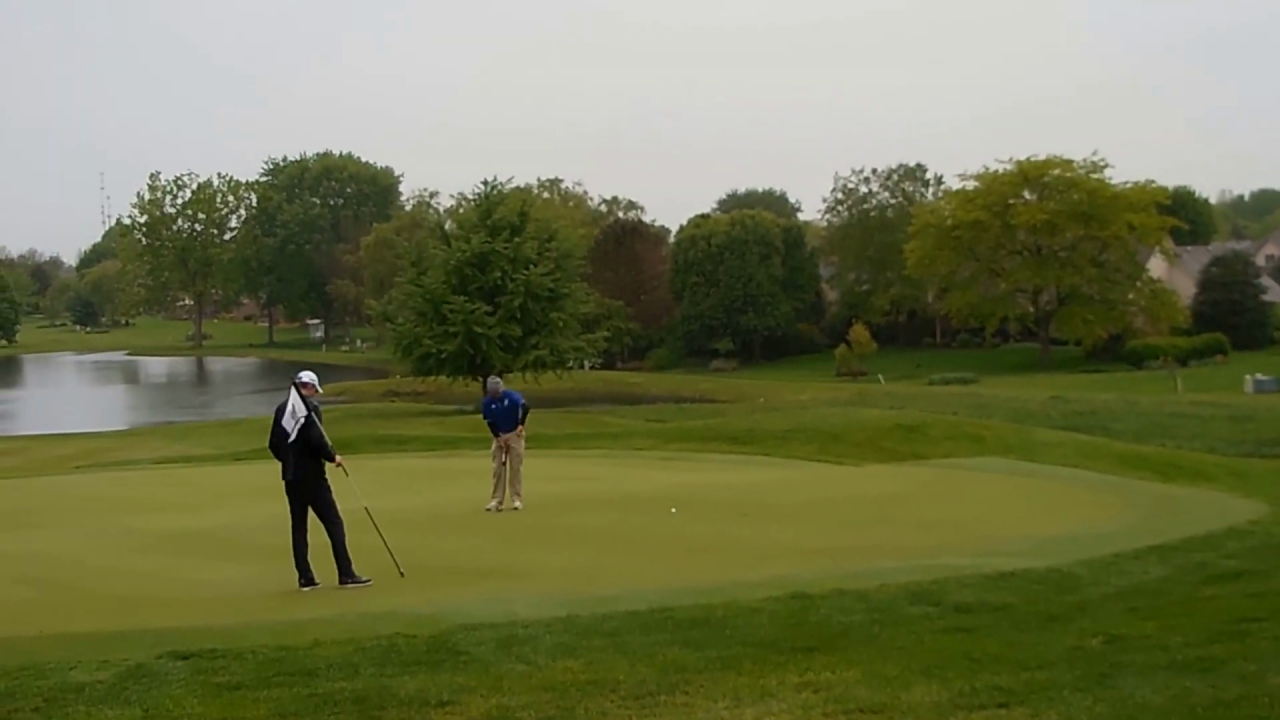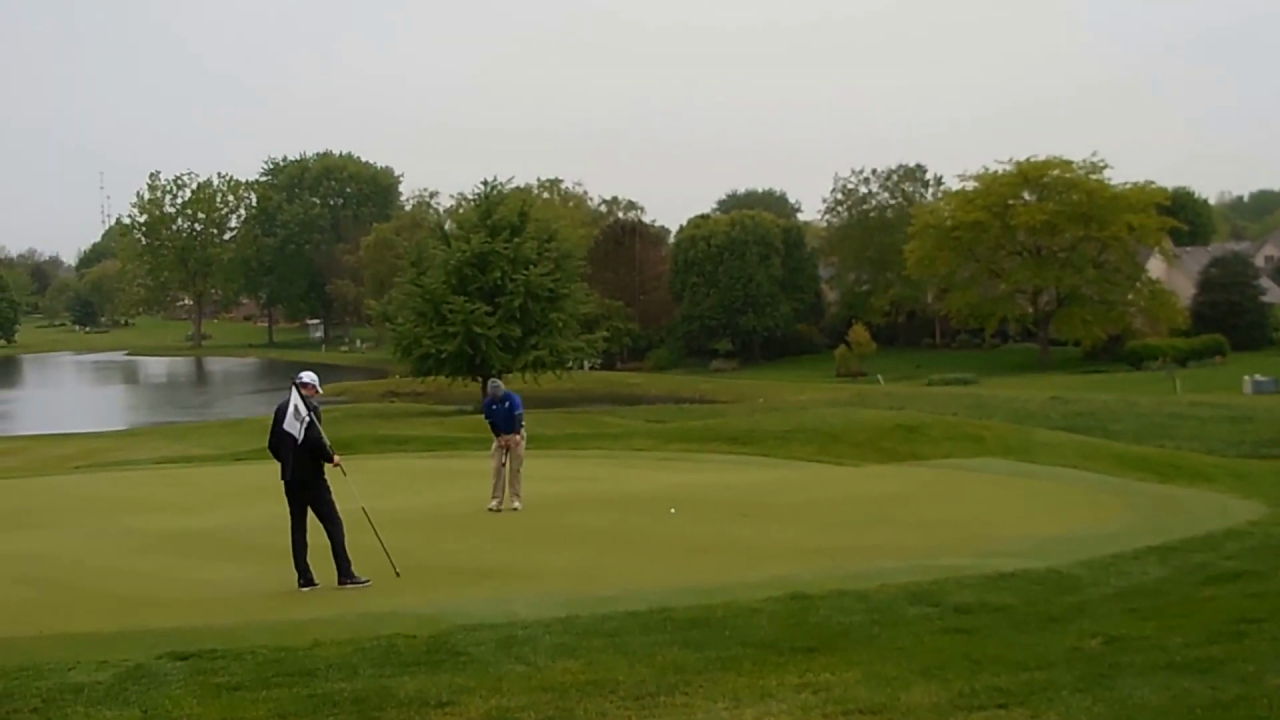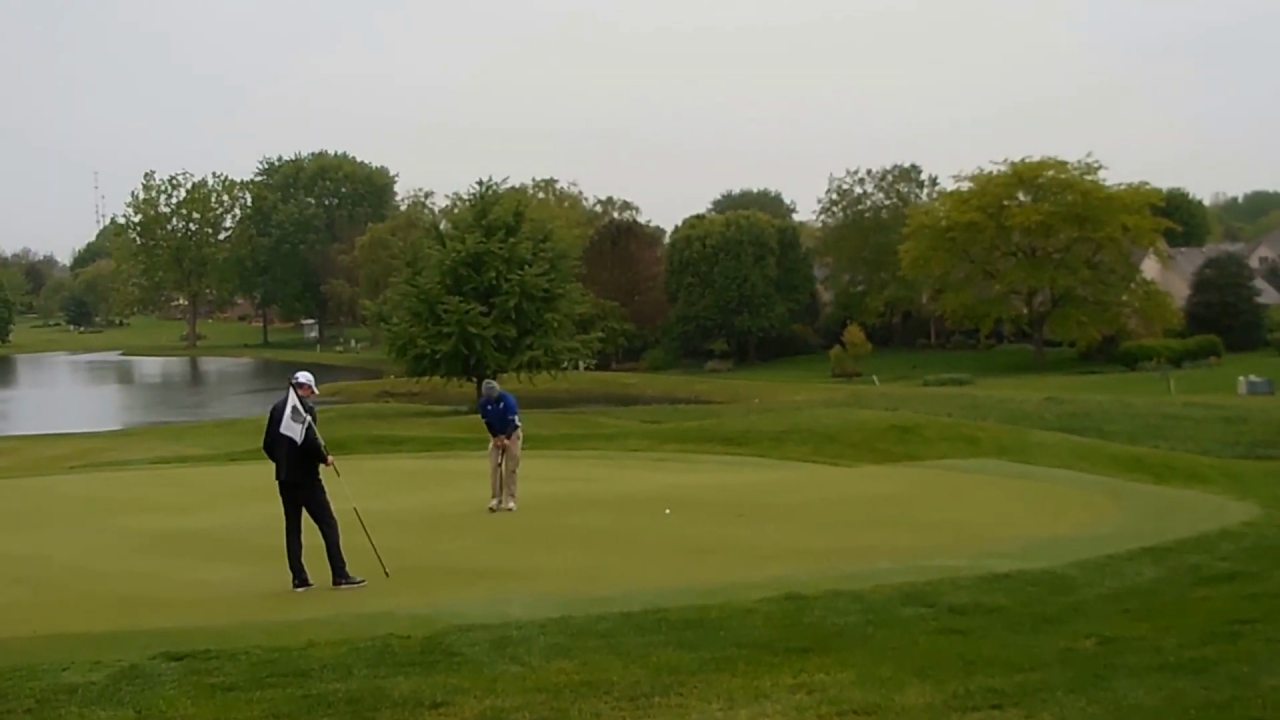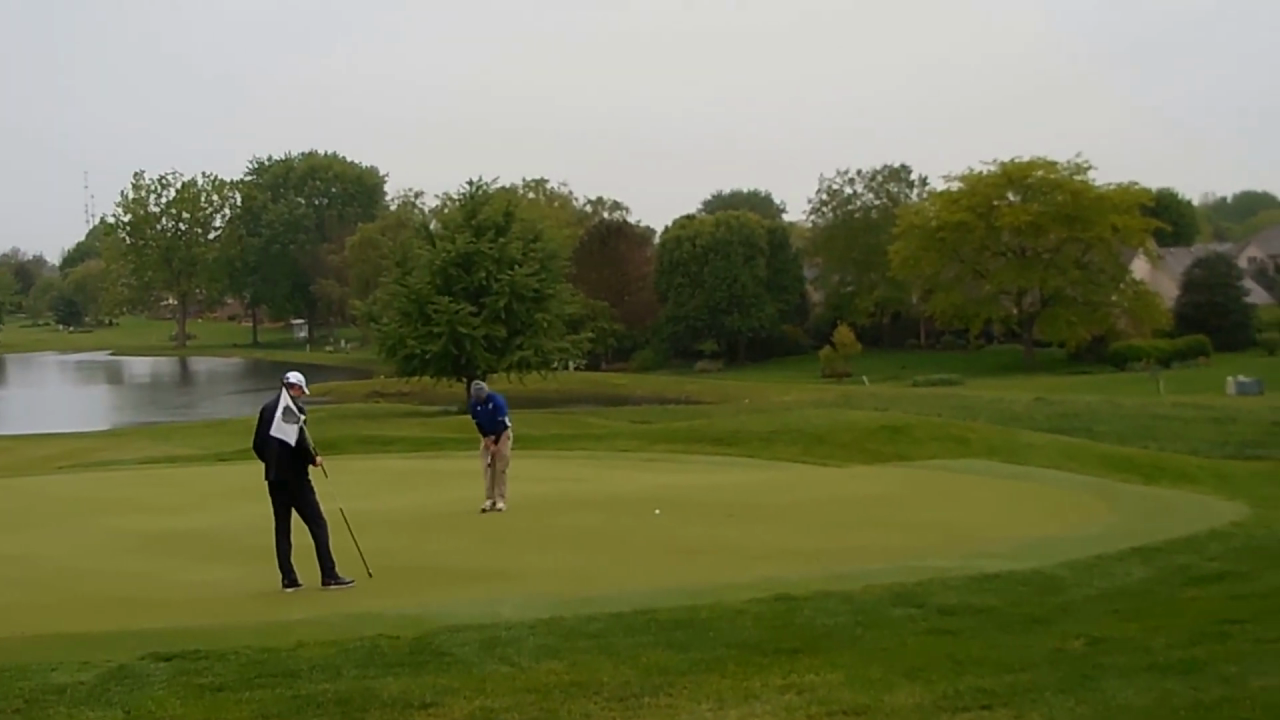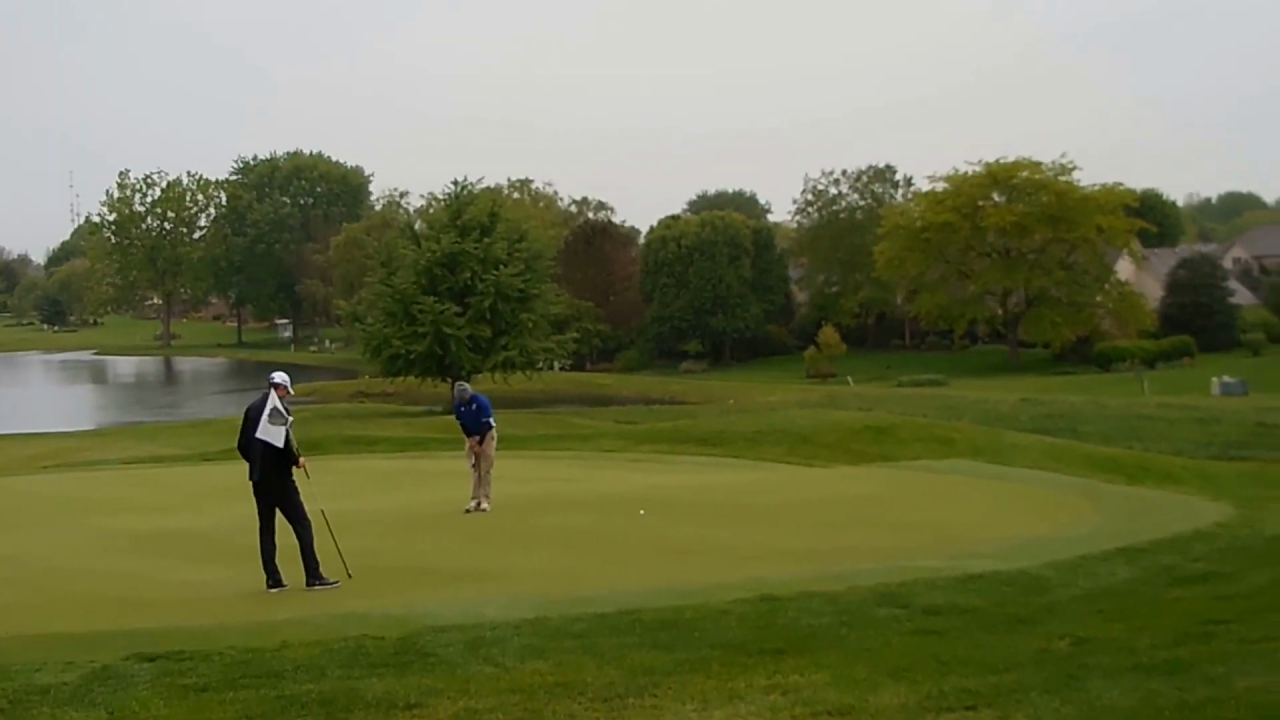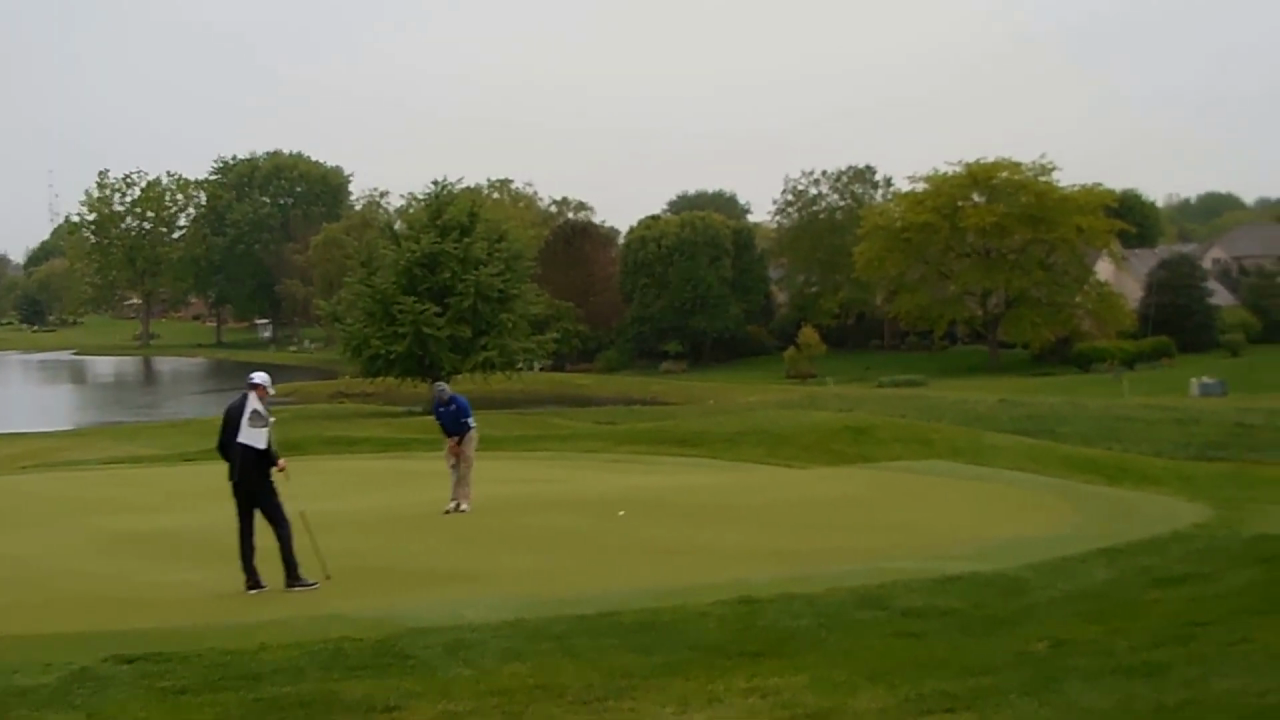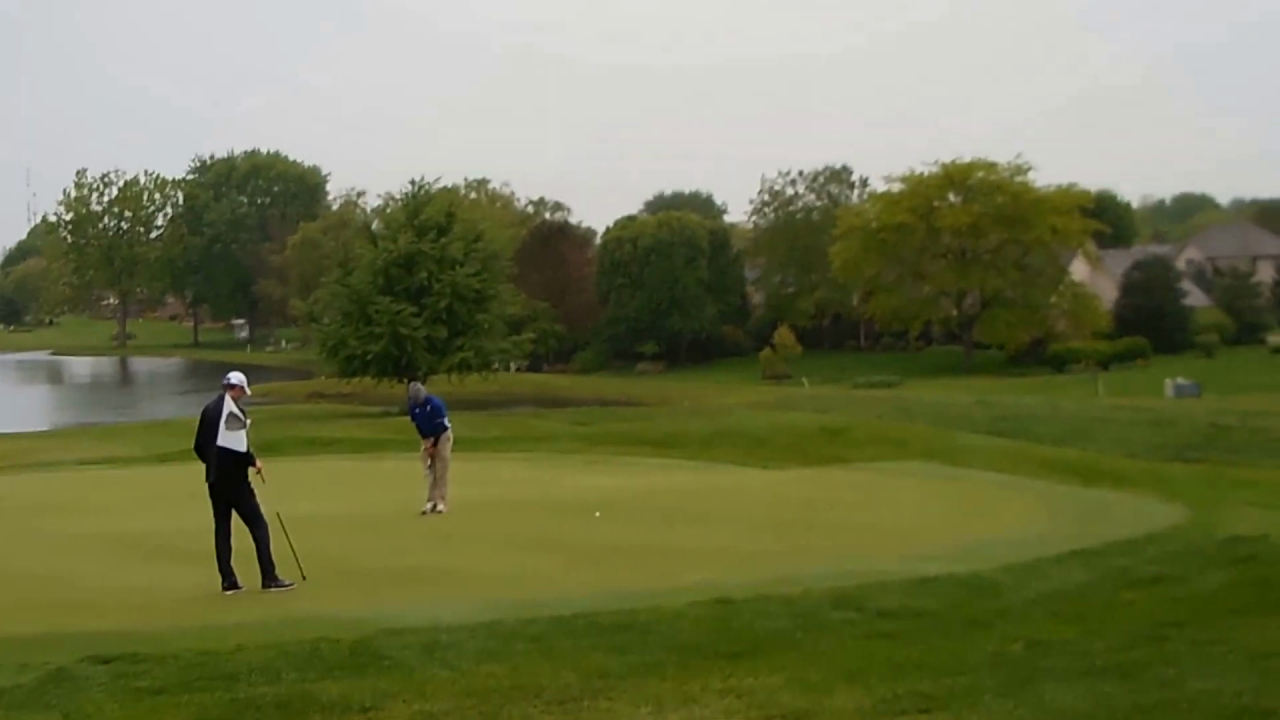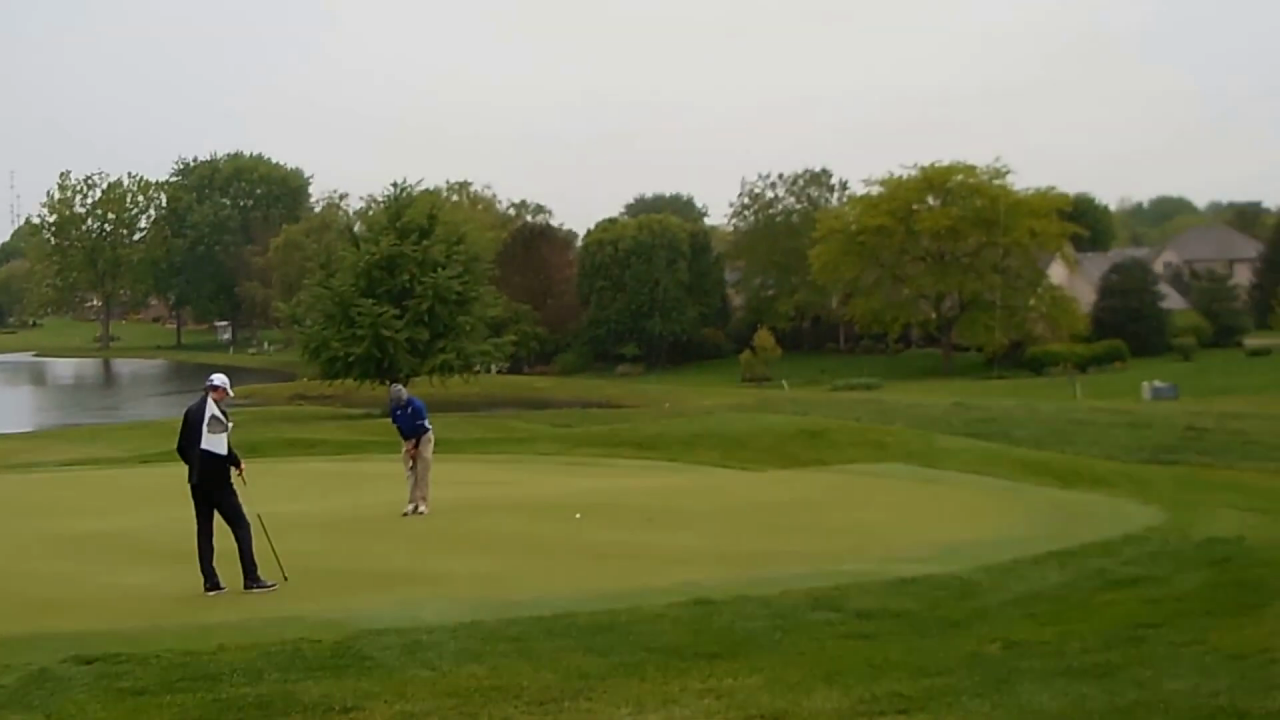
dt=0.1s
person 1, frame 1
left shoulder: (281, 409)
right shoulder: (309, 406)
left elbow: (274, 445)
right elbow: (316, 439)
right wrist: (332, 456)
left hip: (291, 476)
right hip: (311, 475)
left knee: (298, 526)
right knee: (333, 522)
left ankle: (305, 577)
right ankle: (346, 574)
person 1, frame 2
left shoulder: (282, 409)
right shoulder: (309, 407)
left elbow: (273, 444)
right elbow: (315, 440)
right wrist: (330, 458)
left hip: (290, 477)
right hip: (310, 475)
left knee: (298, 526)
right knee: (333, 523)
left ankle: (304, 578)
right ankle: (345, 575)
person 1, frame 3
left shoulder: (277, 409)
right shoulder: (304, 407)
left elbow: (268, 444)
right elbow: (310, 441)
right wrist: (324, 458)
left hip: (285, 477)
right hip: (305, 476)
left knee: (292, 526)
right knee: (327, 523)
left ankle: (299, 578)
right ankle: (339, 575)
person 1, frame 4
left shoulder: (267, 409)
right shoulder: (294, 408)
left elbow: (258, 445)
right elbow: (299, 441)
right wrist: (313, 459)
left hip: (274, 477)
right hip: (294, 476)
left knee: (282, 527)
right knee: (317, 523)
left ankle: (288, 579)
right ankle: (329, 576)
person 1, frame 5
left shoulder: (252, 409)
right shoulder: (279, 408)
left elbow: (242, 445)
right elbow: (283, 442)
right wrist: (296, 460)
left hip: (259, 477)
right hip: (278, 476)
left knee: (266, 527)
right knee: (301, 524)
left ankle: (273, 579)
right ankle: (313, 576)
person 1, frame 6
left shoulder: (232, 409)
right shoulder: (258, 409)
left elbow: (222, 445)
right elbow: (262, 443)
right wrist: (275, 461)
left hip: (238, 478)
right hip: (257, 477)
left knee: (246, 528)
right knee: (281, 525)
left ankle: (252, 580)
right ankle: (292, 577)
person 1, frame 7
left shoulder: (209, 410)
right shoulder: (234, 410)
left elbow: (199, 446)
right elbow: (239, 444)
right wrist: (253, 462)
left hip: (215, 478)
right hip: (234, 478)
left knee: (222, 529)
right knee: (258, 525)
left ankle: (228, 581)
right ankle: (269, 578)
person 1, frame 8
left shoulder: (191, 411)
right shoulder: (218, 412)
left elbow: (181, 447)
right elbow: (222, 445)
right wrist: (237, 463)
left hip: (197, 480)
right hip: (216, 479)
left knee: (204, 530)
right knee: (241, 526)
left ankle: (211, 582)
right ankle: (251, 579)
